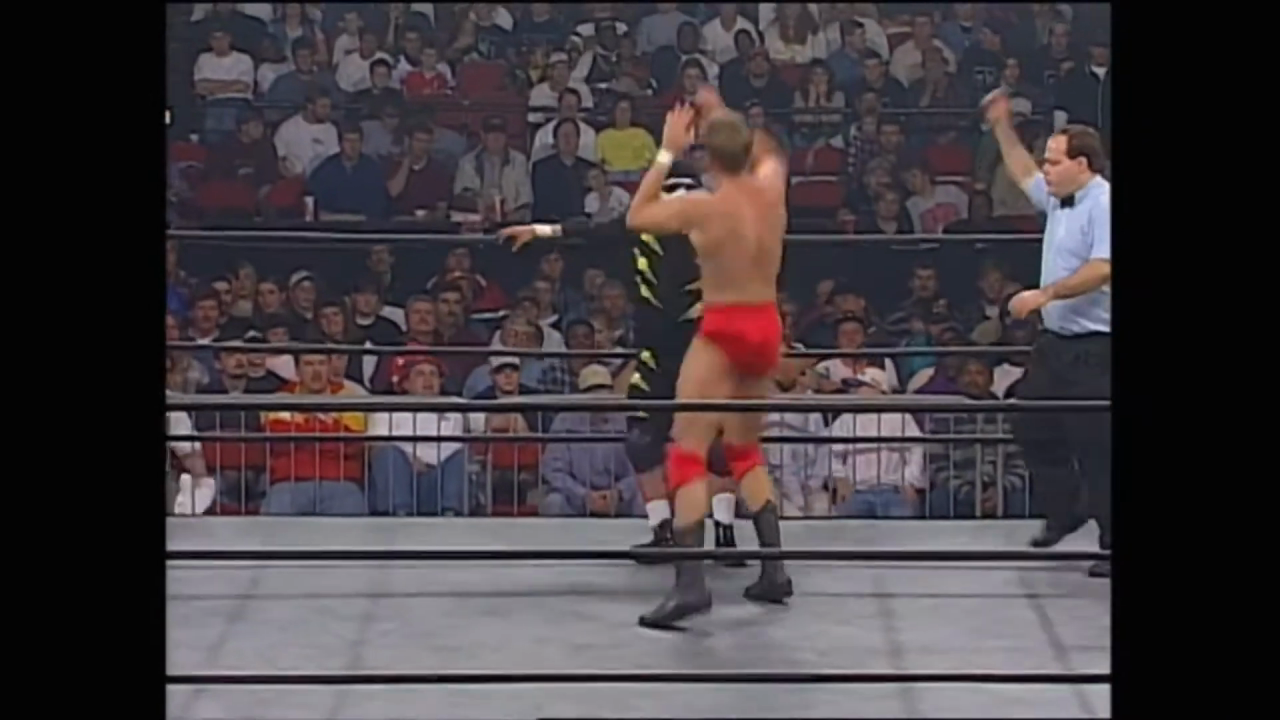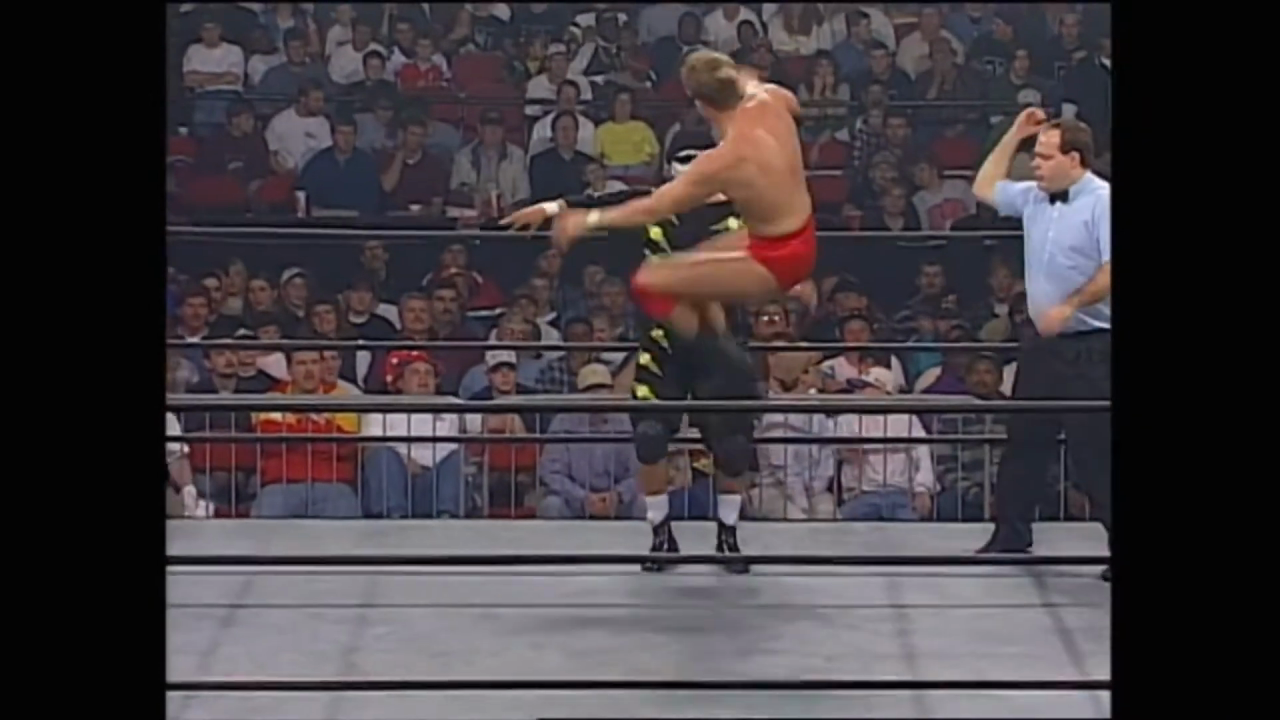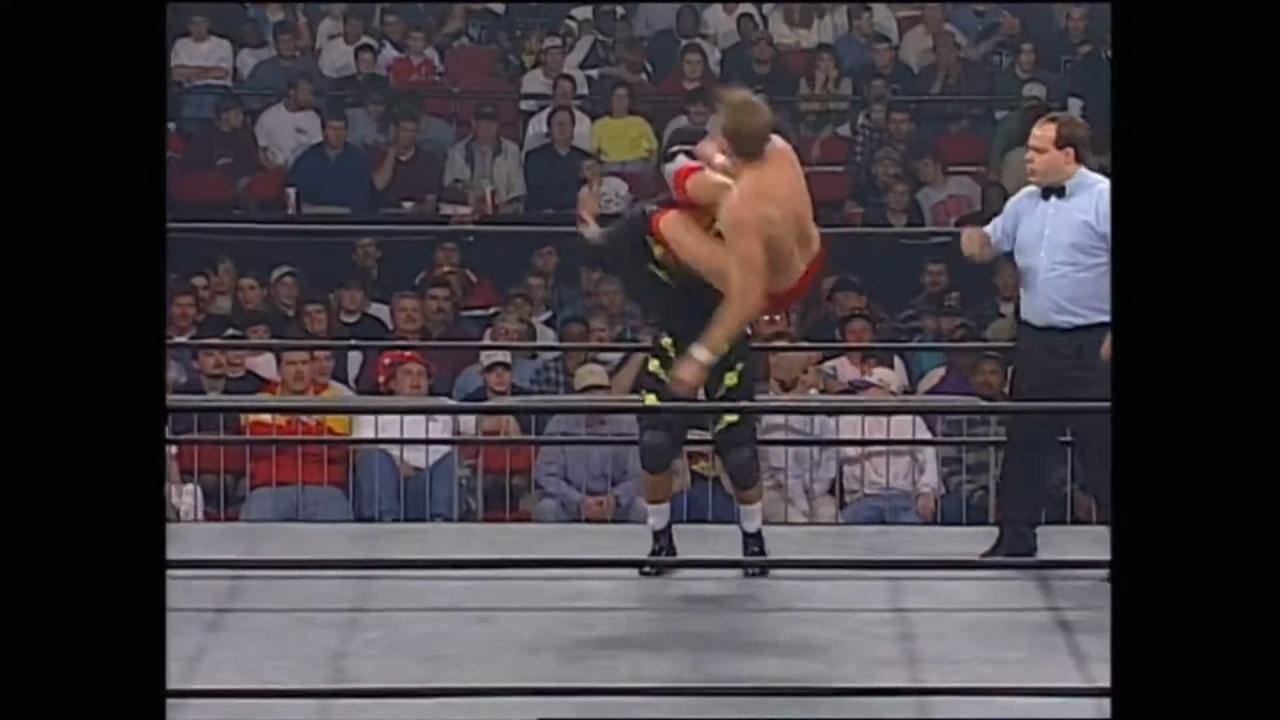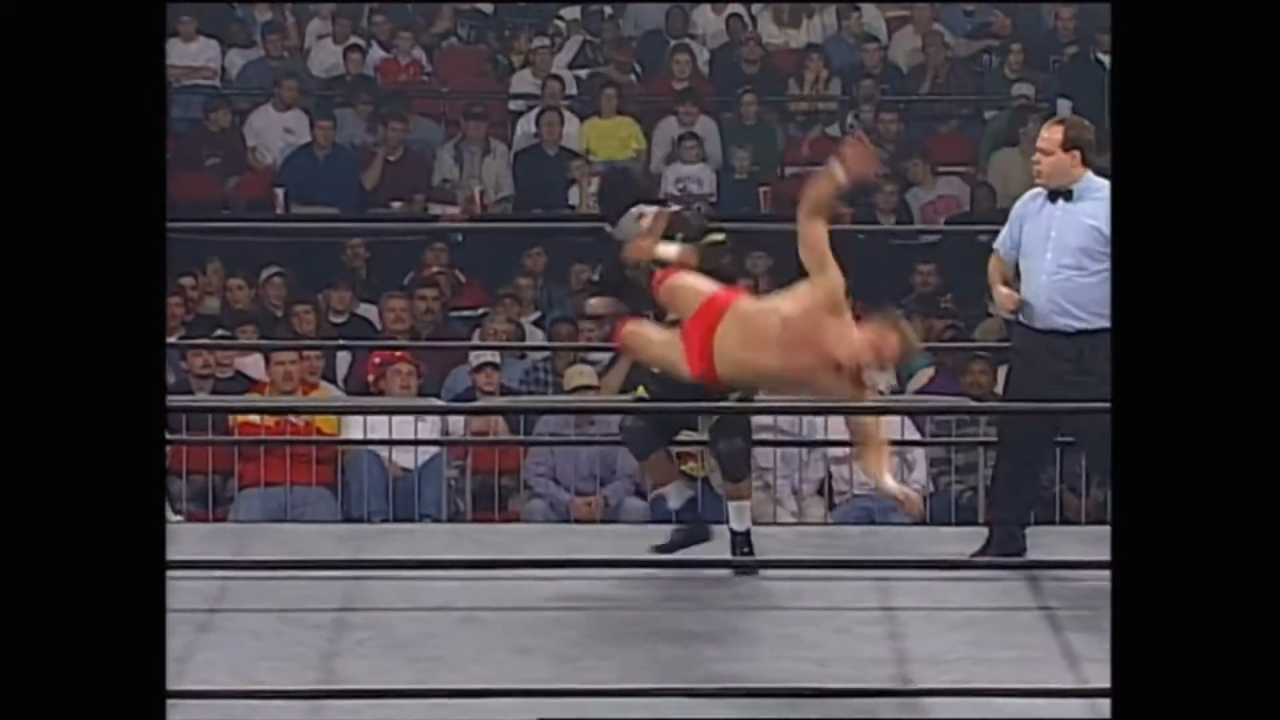
dt=0.2s
person 1, frame 1
left shoulder: (1105, 205)
right shoulder: (1058, 200)
left elbow: (1102, 269)
right elbow: (1023, 173)
left wrist: (1043, 295)
left hip: (1095, 348)
right hip: (1056, 341)
left knee: (1095, 445)
right knee: (1031, 426)
right ankle: (1065, 509)
person 1, frame 2
left shoulder: (1103, 201)
right shoulder: (1035, 197)
left elbow: (1112, 270)
right elbow: (985, 188)
left wrist: (1067, 307)
left hip: (1090, 345)
right hip: (1043, 343)
left knee: (1094, 449)
right knee: (1024, 439)
person 1, frame 3
right shoulder: (1024, 202)
right elbow: (989, 244)
left wrist: (1115, 331)
right wrist: (975, 241)
left hip: (1089, 346)
right hip: (1035, 339)
left knee: (1100, 446)
right knee: (1025, 442)
person 1, frame 4
left shoulder: (1108, 204)
right shoulder: (1029, 205)
right elbow: (1001, 260)
right wrist: (1001, 289)
left hip: (1091, 348)
right hip: (1033, 342)
left knee: (1104, 446)
right knee: (1018, 441)
person 2, frame 1
right shoulder: (640, 229)
right elbow: (587, 230)
right wrist: (538, 230)
right hip: (654, 359)
right knee: (642, 441)
left ankle: (725, 535)
right ankle: (663, 532)
person 2, frame 2
left shoulder: (731, 214)
right elbow: (591, 206)
right wrist: (544, 209)
right hip: (663, 343)
left knee: (732, 442)
right knee: (650, 435)
left ankle: (728, 533)
right ankle: (662, 533)
person 2, frame 3
right shoulder: (646, 218)
right elbow: (608, 252)
right wrist: (592, 231)
left hip: (726, 346)
right hip: (672, 345)
left knee: (739, 454)
right knee: (654, 446)
right ankle: (661, 541)
person 2, frame 4
left shoulder: (695, 229)
right elbow: (624, 299)
right wrist: (606, 305)
left knee: (729, 448)
right knee: (639, 431)
left ankle: (741, 539)
right ankle: (690, 518)
person 3, frame 1
left shoulder: (706, 207)
right shoulder: (770, 187)
left elbow: (637, 217)
right elbow: (772, 156)
left wrist: (667, 151)
right wrist: (723, 114)
left hip: (722, 334)
right hip: (766, 330)
left knee: (686, 456)
right knee: (745, 453)
left ankle: (691, 585)
right ankle: (774, 573)
person 3, frame 2
left shoulder: (721, 163)
right shoulder: (770, 101)
left elbow: (653, 209)
right elbow: (790, 102)
left wrist: (588, 221)
right wrist: (748, 85)
left hip: (778, 260)
right hip: (800, 241)
left knee: (649, 283)
left ankle: (724, 359)
person 3, frame 3
left shoulder: (745, 214)
right shoulder: (780, 149)
left elbow: (746, 300)
left wrist: (700, 358)
right wrist: (719, 162)
left hip: (772, 290)
person 3, frame 4
left shoulder: (850, 385)
right shoulder: (830, 300)
left elbow: (872, 448)
right elbow: (811, 216)
left wrist: (890, 485)
right wrist: (840, 175)
right hip: (721, 312)
right ankle: (652, 251)
